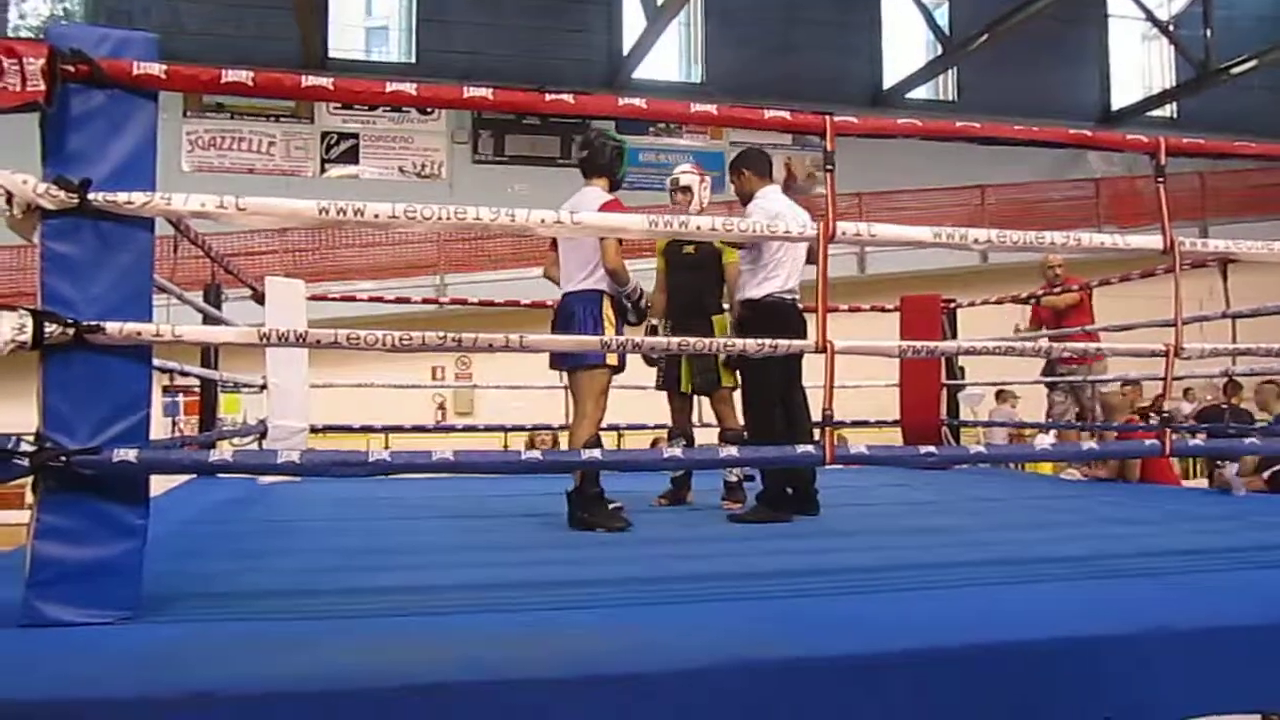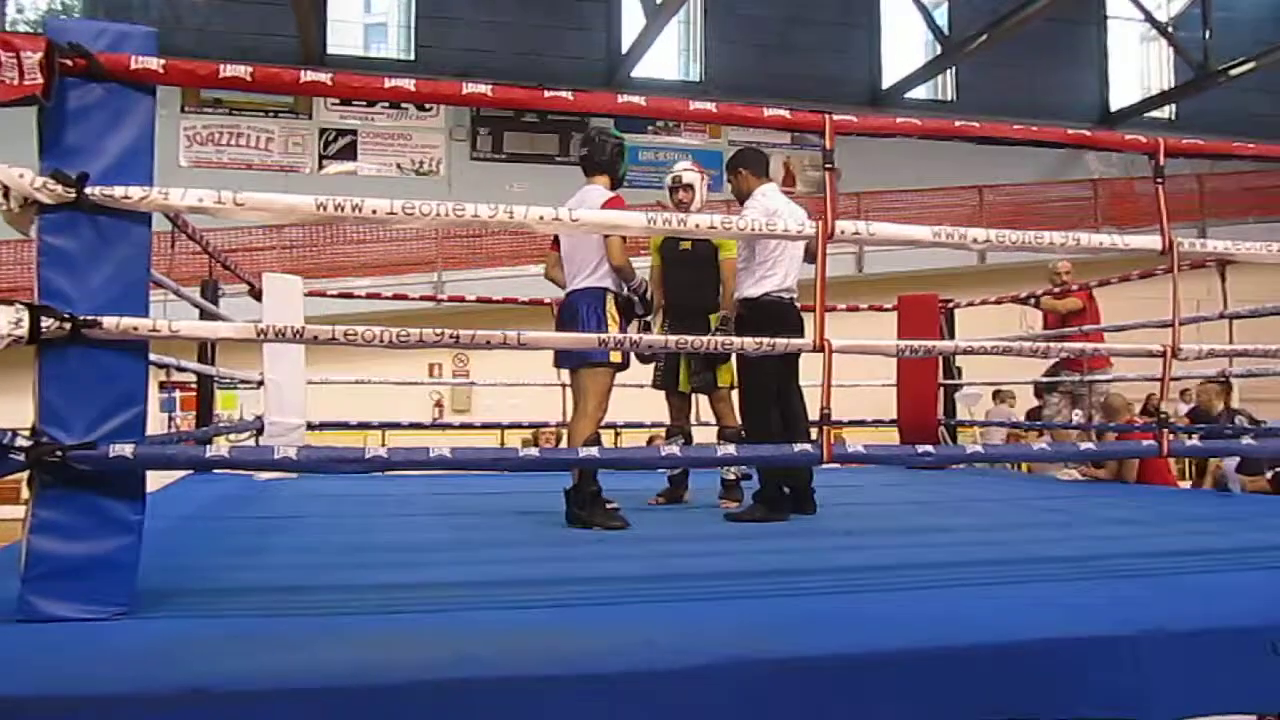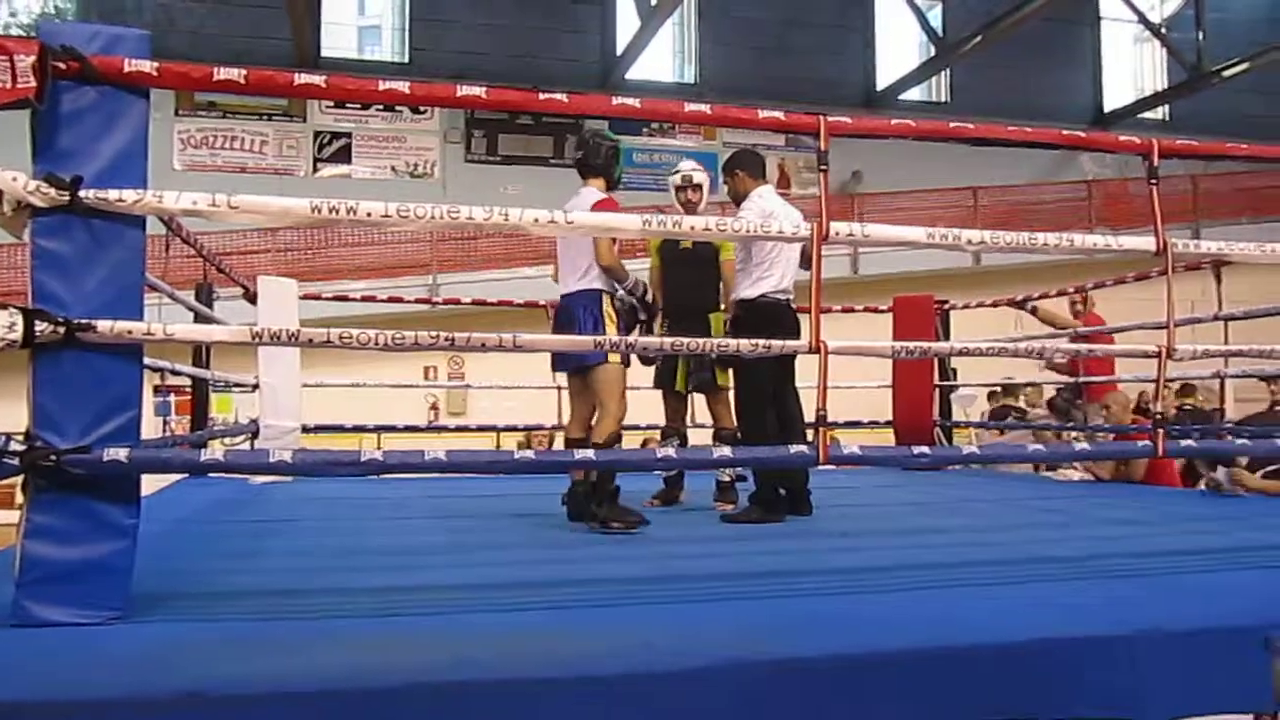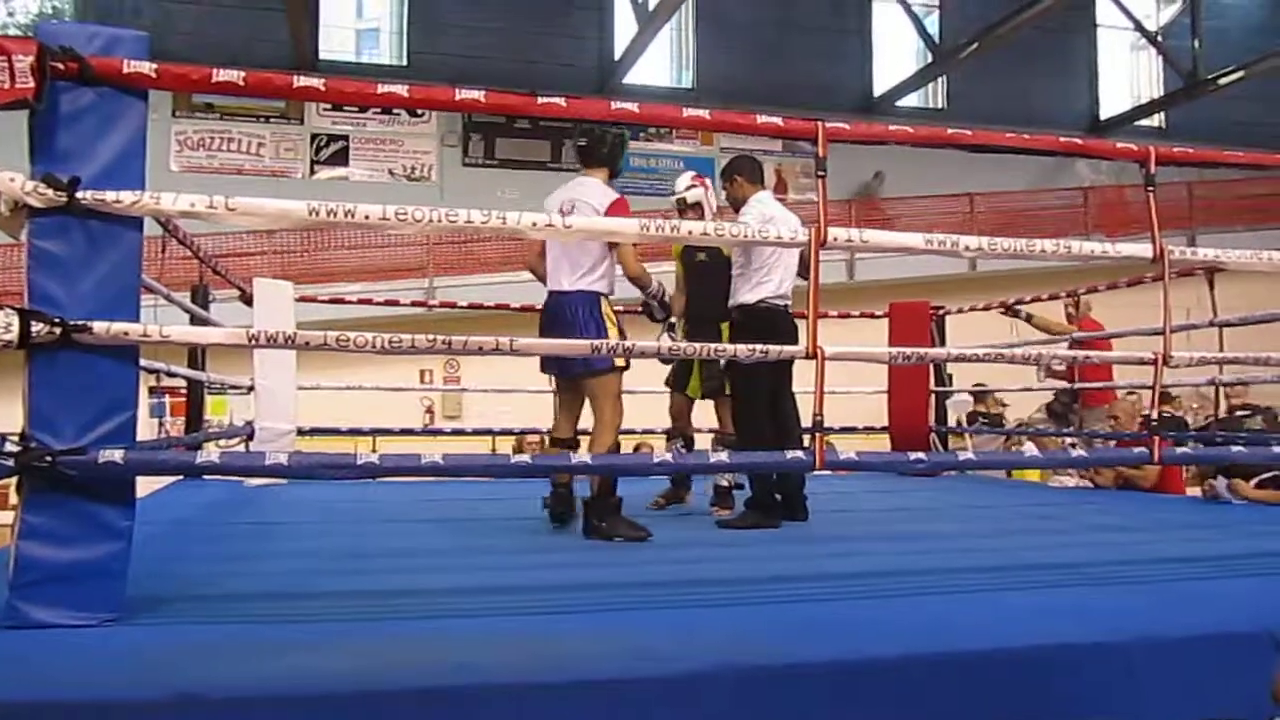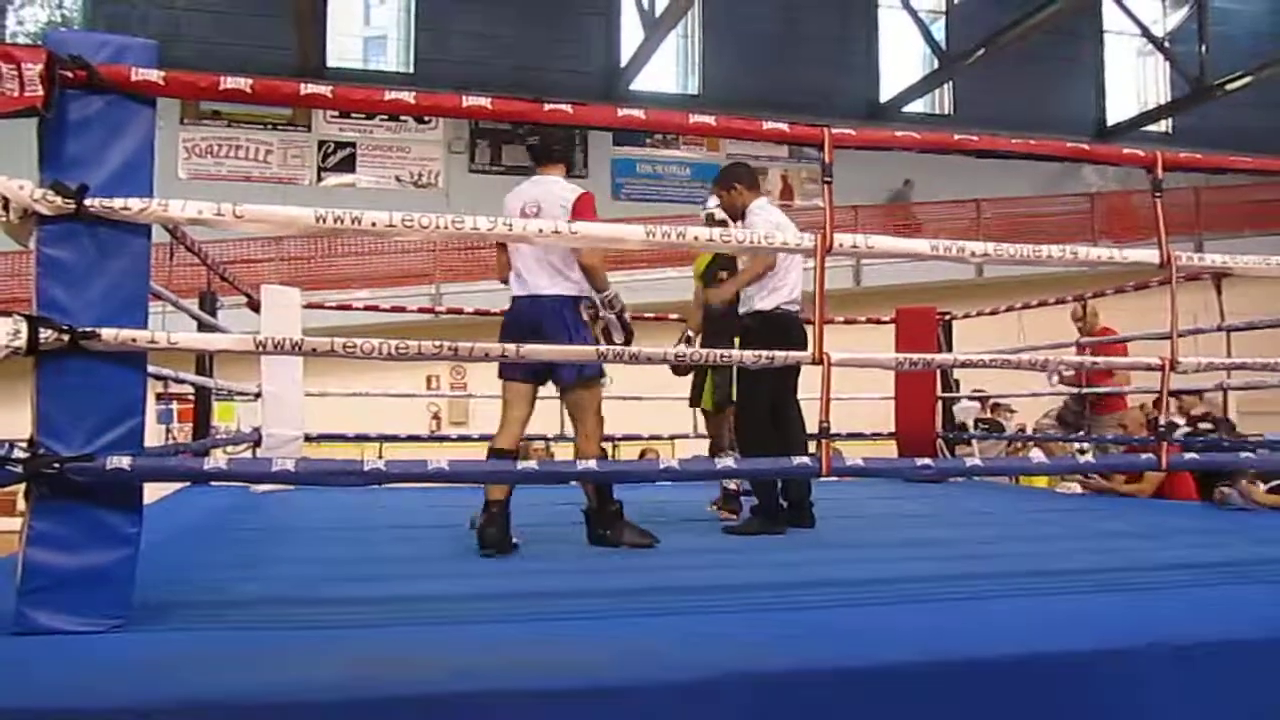
dt=0.4s
person 1, frame 1
left shoulder: (567, 207)
right shoulder: (608, 204)
left elbow: (550, 268)
right elbow: (612, 262)
right wrist: (633, 294)
left hip: (569, 308)
right hip: (595, 308)
left knee: (582, 411)
right knee: (591, 412)
left ankle: (586, 497)
right ankle: (585, 503)
person 1, frame 2
left shoulder: (570, 205)
right shoulder: (610, 201)
left elbow: (552, 270)
right elbow: (617, 259)
right wrist: (639, 288)
left hip: (573, 305)
right hip: (598, 306)
left knee: (583, 409)
right knee: (592, 411)
left ankle: (583, 496)
right ankle: (584, 501)
person 1, frame 3
left shoulder: (570, 208)
right shoulder: (602, 203)
right elbow: (606, 259)
right wrist: (638, 291)
left hip: (569, 307)
right hip: (592, 308)
left knee: (581, 411)
right knee: (612, 408)
left ankle: (579, 495)
right ankle: (601, 500)
person 1, frame 4
left shoulder: (555, 199)
right shoulder: (610, 201)
left elbow: (533, 260)
right elbow: (630, 265)
right wrist: (657, 294)
left hip: (556, 307)
right hip: (589, 309)
left knee: (566, 412)
right knee: (608, 417)
left ankle: (560, 496)
right ankle: (602, 513)
person 1, frame 5
left shoulder: (513, 200)
right shoulder: (575, 197)
right elbow: (588, 259)
right wrist: (612, 304)
left hip: (520, 313)
right hip: (562, 313)
left knee: (513, 424)
right knee: (588, 426)
left ankle: (493, 520)
right ankle: (604, 520)
person 2, frame 1
left shoulder: (764, 205)
right shoulder: (796, 211)
right elbow: (813, 253)
left hip: (763, 313)
right hip: (788, 312)
left knee: (764, 408)
right knee: (790, 403)
left ankle: (775, 500)
right ankle: (803, 494)
person 2, frame 2
left shoulder: (760, 202)
right shoulder: (794, 209)
left hip: (760, 311)
right hip: (786, 311)
left knee: (760, 406)
right knee: (788, 401)
left ankle: (771, 498)
right ankle: (800, 493)
person 2, frame 3
left shoulder: (756, 204)
right shoulder: (790, 211)
right elbow: (807, 258)
left hip: (755, 314)
right hip: (782, 313)
left knee: (756, 408)
right knee: (783, 403)
left ankle: (767, 500)
right ankle: (796, 494)
person 2, frame 4
left shoulder: (756, 209)
right shoulder: (789, 217)
left elbow: (732, 239)
right elbow: (805, 264)
left hip: (754, 319)
right hip: (780, 318)
left knee: (752, 413)
right knee: (781, 410)
left ankle: (763, 505)
right ankle: (792, 500)
person 2, frame 5
left shoulder: (760, 216)
right shoulder: (775, 218)
left elbow: (763, 261)
left wrist: (728, 289)
left hip: (768, 326)
right hip: (787, 325)
left knee: (754, 420)
right knee: (785, 417)
left ankle: (769, 512)
right ankle: (798, 506)
person 3, frame 1
right shoulder: (666, 240)
left elbow: (735, 286)
right wrist: (652, 328)
left hip: (711, 328)
right hip: (675, 330)
left knee: (723, 404)
right knee: (679, 410)
left ankle: (734, 485)
right ankle: (680, 485)
person 3, frame 2
left shoulder: (719, 232)
right shoulder: (661, 237)
left elbow: (729, 283)
left wrist: (725, 325)
right wrist: (646, 326)
left hip: (708, 326)
right hip: (673, 328)
left knee: (721, 403)
right knee: (677, 408)
left ankle: (731, 483)
right ankle: (677, 483)
person 3, frame 3
right shoulder: (661, 236)
left elbow: (730, 283)
left hip: (709, 327)
right hip: (673, 328)
left knee: (719, 405)
right knee: (673, 409)
left ankle: (726, 485)
right ankle: (672, 484)
person 3, frame 4
right shoulder: (683, 244)
right wrist: (672, 326)
left hip: (725, 334)
right hip: (693, 334)
left knee: (726, 413)
right knee: (678, 410)
left ankle: (724, 490)
right ankle: (680, 482)
person 3, frame 5
right shoulder: (704, 261)
right wrist: (687, 338)
left hip: (740, 348)
right hip: (710, 348)
left knee: (734, 420)
right knee: (715, 425)
left ankle: (732, 496)
right ankle: (729, 490)
